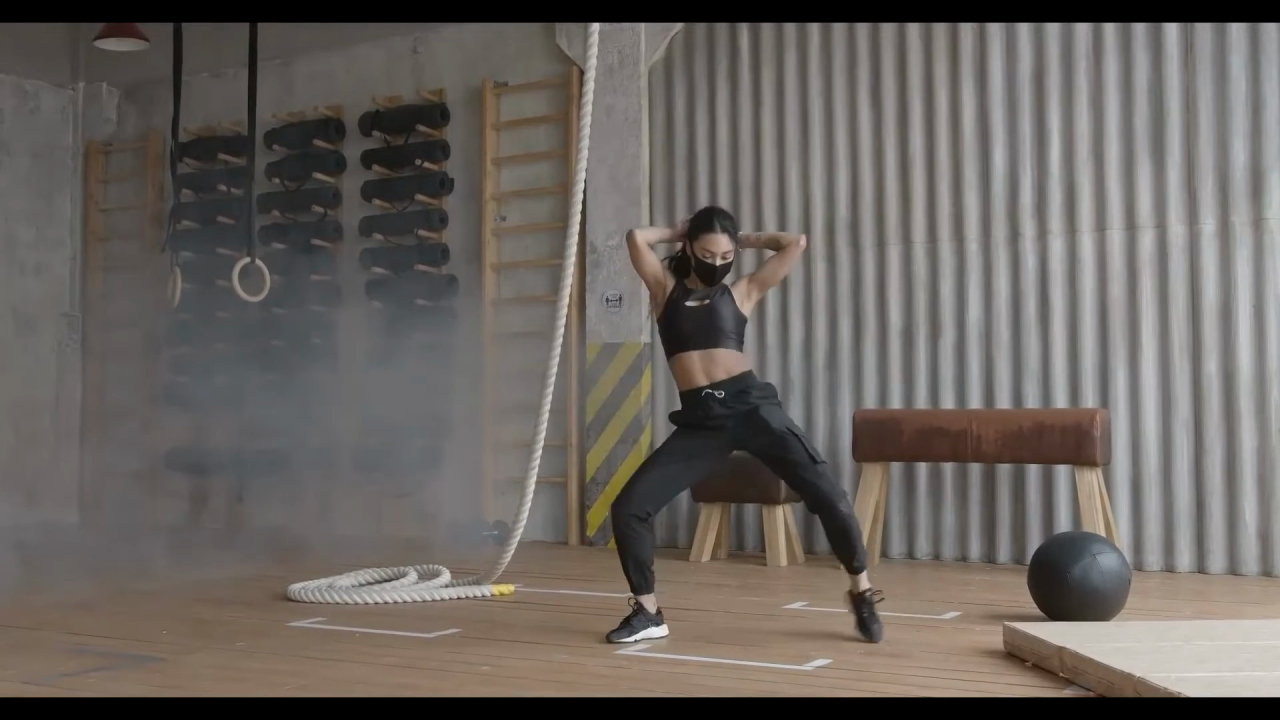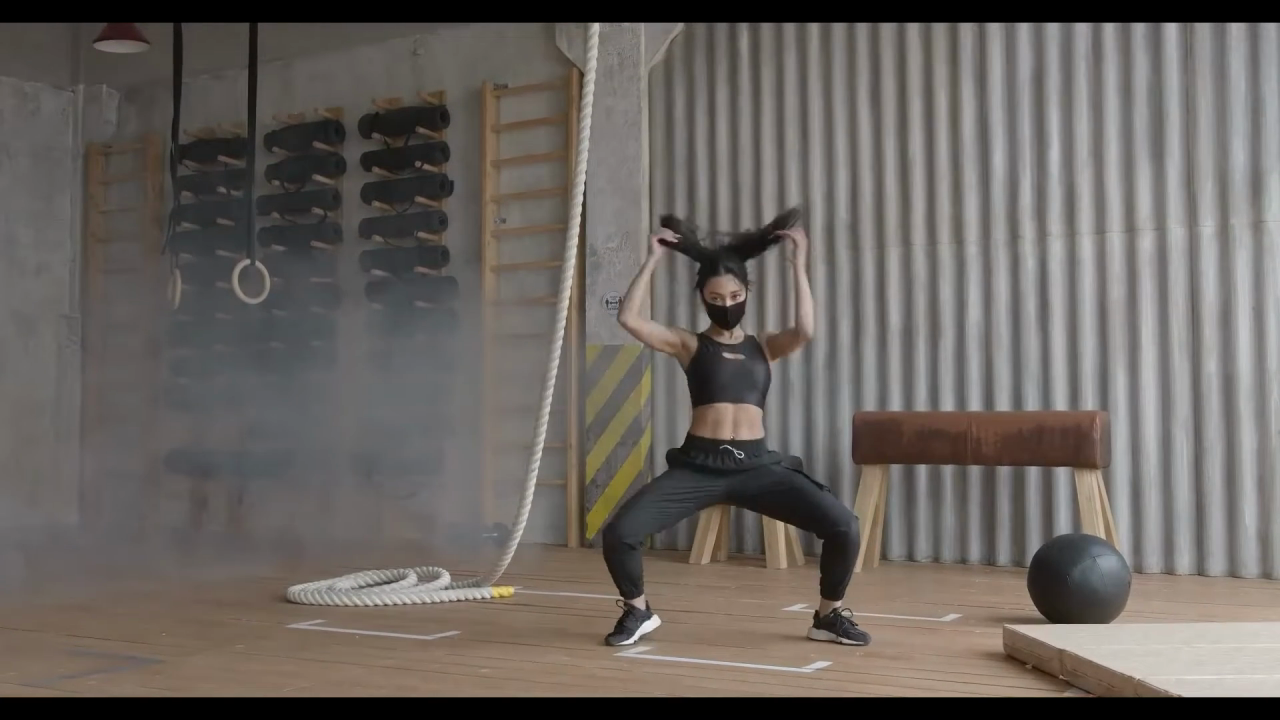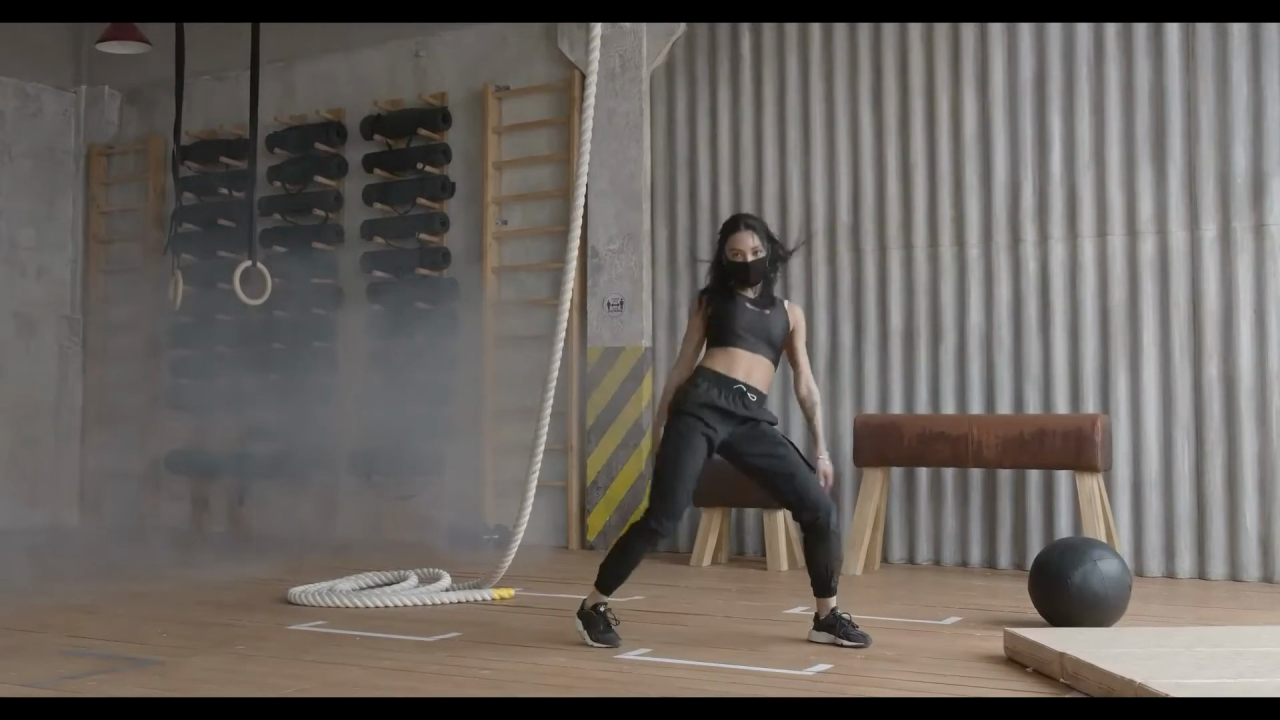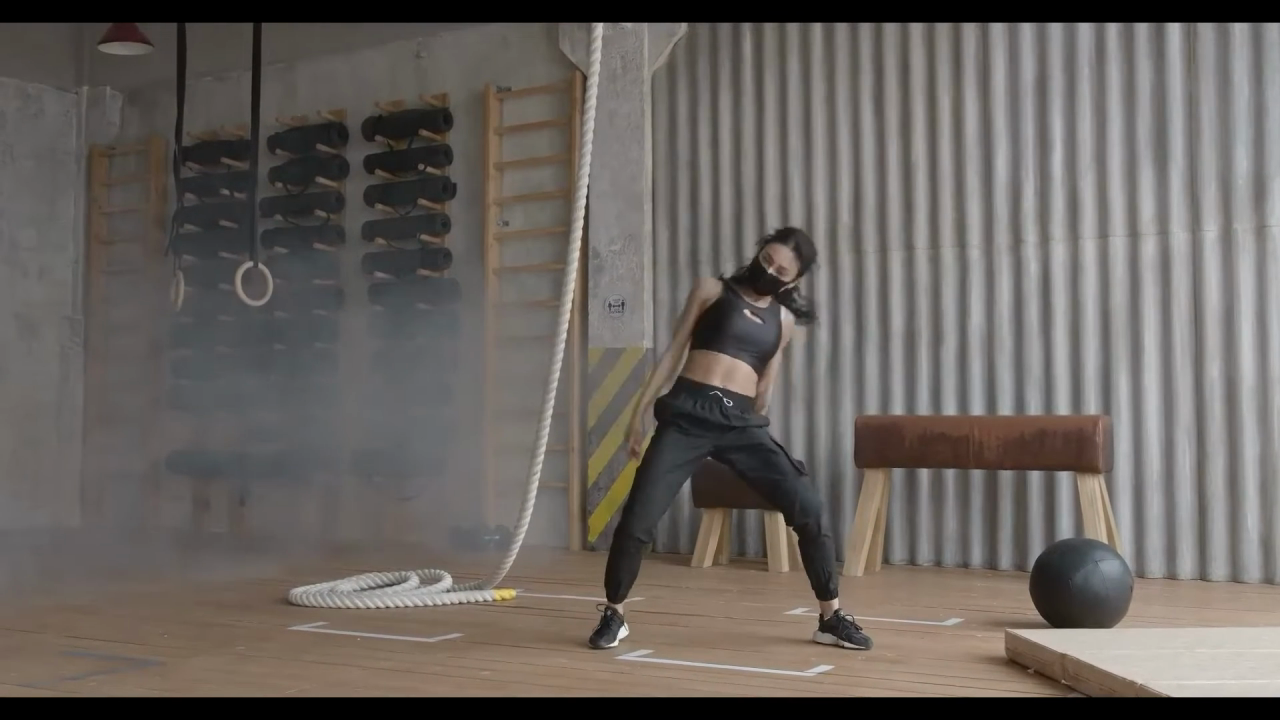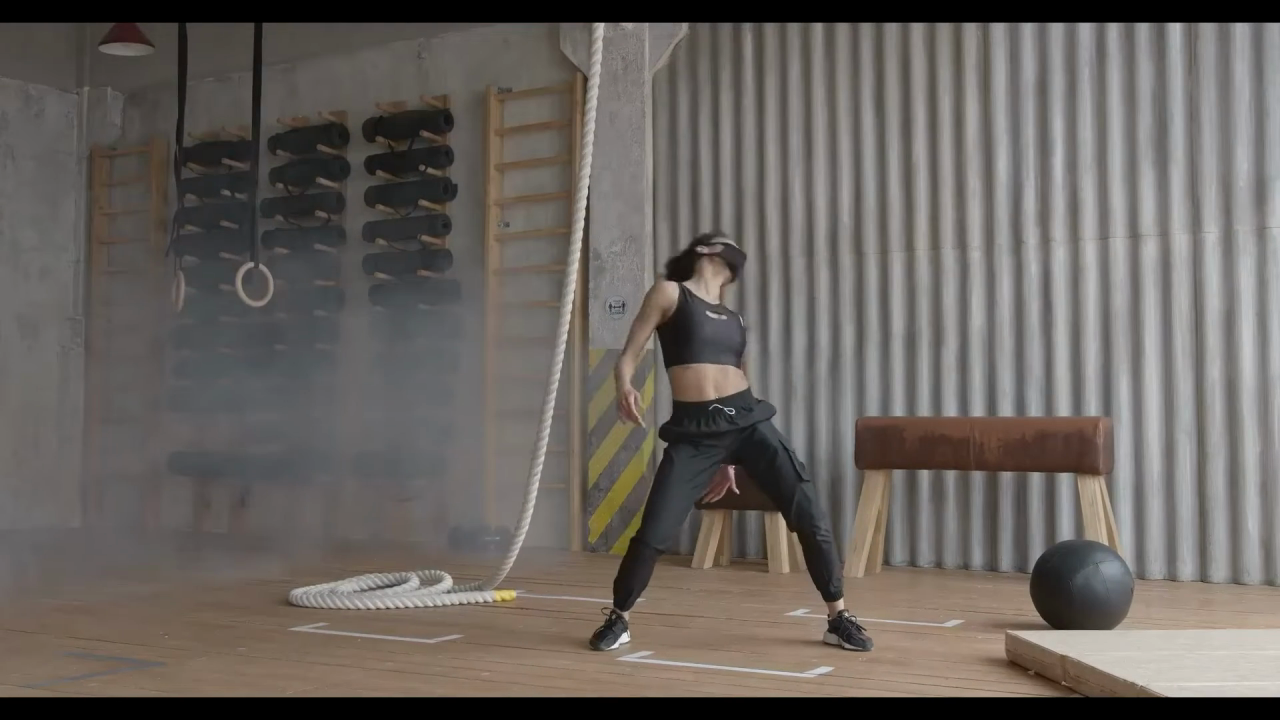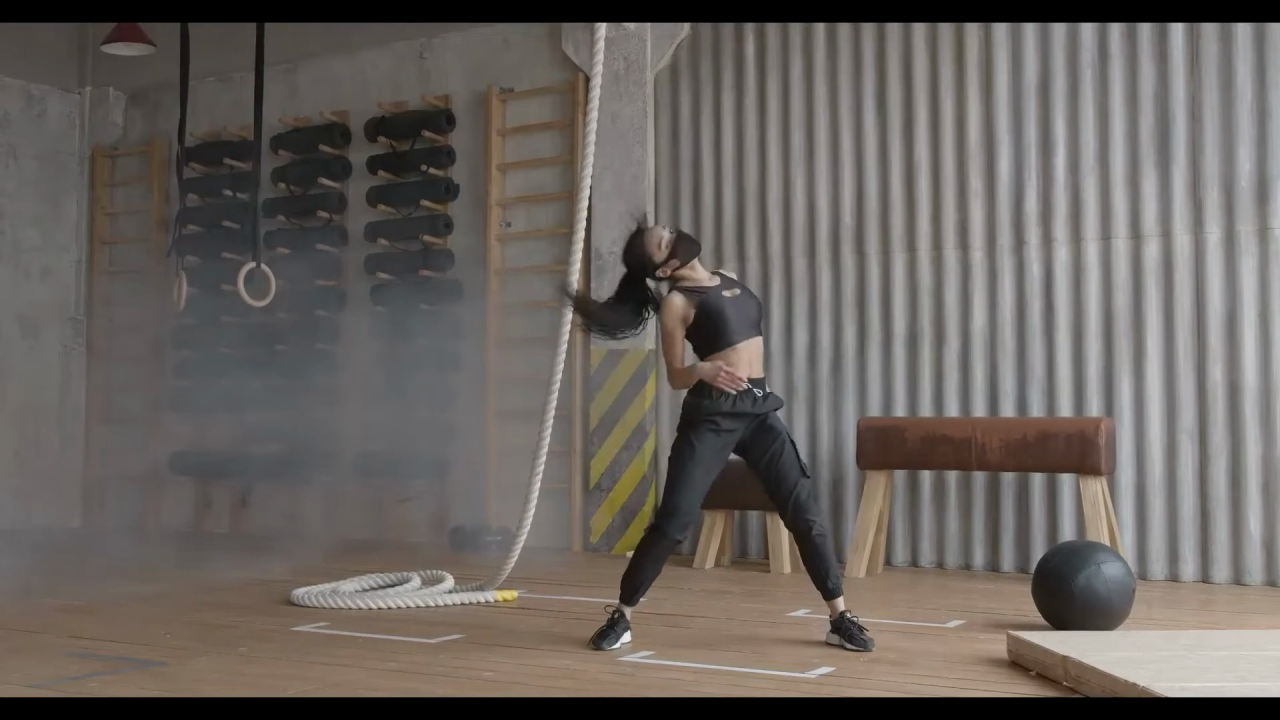
dt=0.5s
person 1, frame 1
left shoulder: (742, 292)
right shoulder: (665, 288)
left elbow: (796, 243)
right elbow: (636, 238)
left wrist: (743, 240)
right wrist: (680, 233)
left hip: (750, 404)
right hip: (699, 420)
left knee: (827, 495)
right knee: (628, 508)
left ankle: (861, 590)
right ankle: (648, 611)
person 1, frame 2
left shoulder: (764, 345)
right shoulder: (689, 344)
left elbow: (806, 332)
right elbow: (629, 320)
left wrist: (798, 262)
right wrist: (651, 259)
left hip: (755, 466)
right hip: (699, 467)
left knee: (844, 527)
right knee: (619, 534)
left ankle: (828, 614)
right ankle: (637, 610)
person 1, frame 3
left shoulder: (788, 312)
right shoulder: (711, 299)
left elbow: (804, 382)
right elbow: (683, 363)
left wrist: (821, 448)
right wrist: (660, 426)
left hip: (752, 420)
right hip: (701, 407)
left knee: (820, 510)
right knee: (662, 518)
left ankle: (827, 615)
right ankle: (594, 605)
person 1, frame 4
left shoulder: (784, 321)
right shoulder: (714, 290)
right elbow: (674, 351)
left wrist: (750, 432)
right wrist: (640, 412)
left hip: (740, 422)
right hip: (687, 415)
left knee: (809, 512)
right knee: (636, 523)
left ankle: (831, 617)
right ankle: (614, 613)
person 1, frame 5
left shoulder: (733, 319)
right shoulder: (669, 292)
right elbow: (628, 356)
left wrist: (727, 460)
right wrist: (624, 387)
left hip: (748, 421)
right hip: (693, 431)
left knee: (810, 517)
right knee: (653, 534)
left ankle: (839, 617)
right ankle: (618, 618)
person 1, frame 6
left shoulder: (730, 278)
right shoulder: (675, 303)
right elbow: (676, 377)
right wrist: (702, 369)
left hip: (759, 408)
right hip: (711, 414)
left knee: (805, 511)
right knee: (675, 519)
left ankle: (840, 617)
right ankle: (621, 616)
